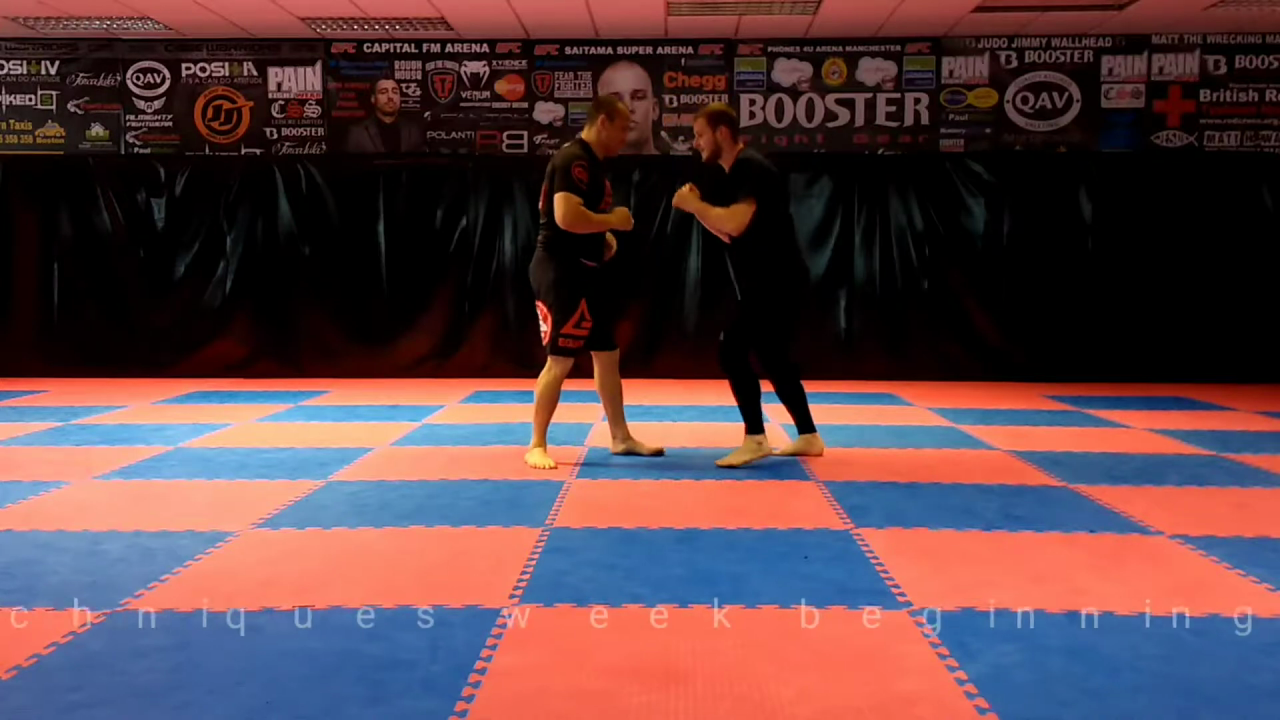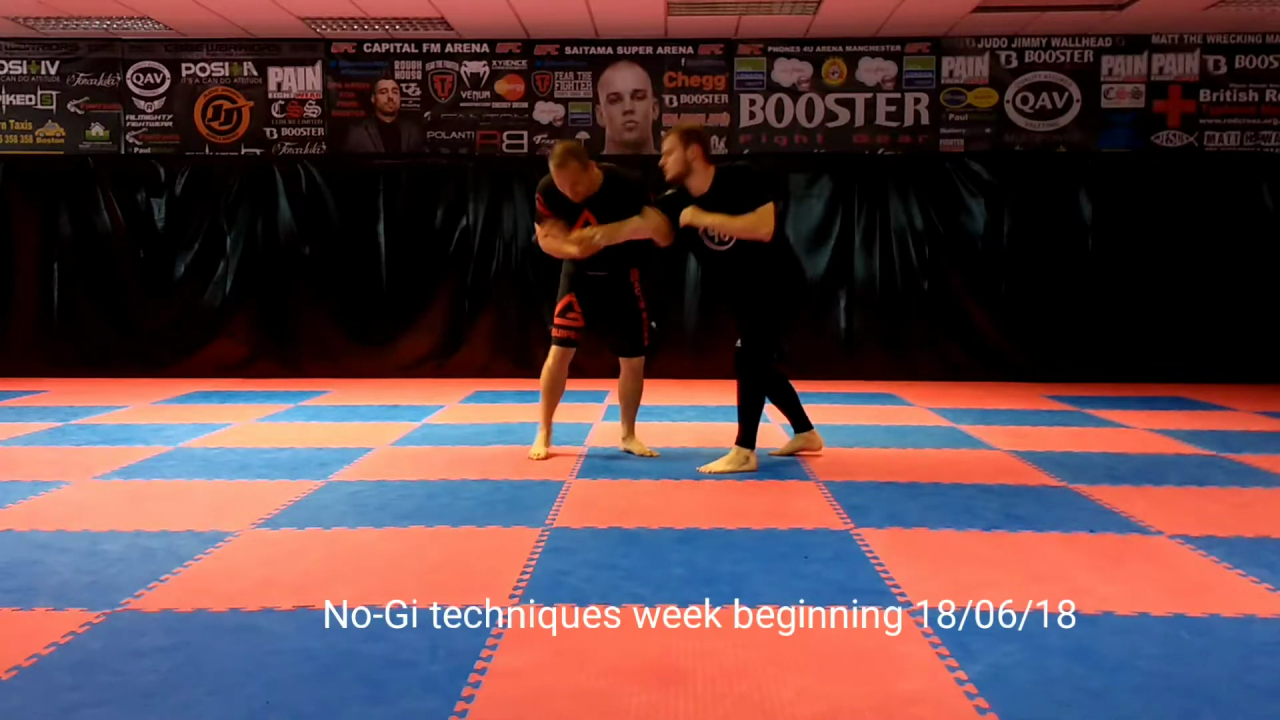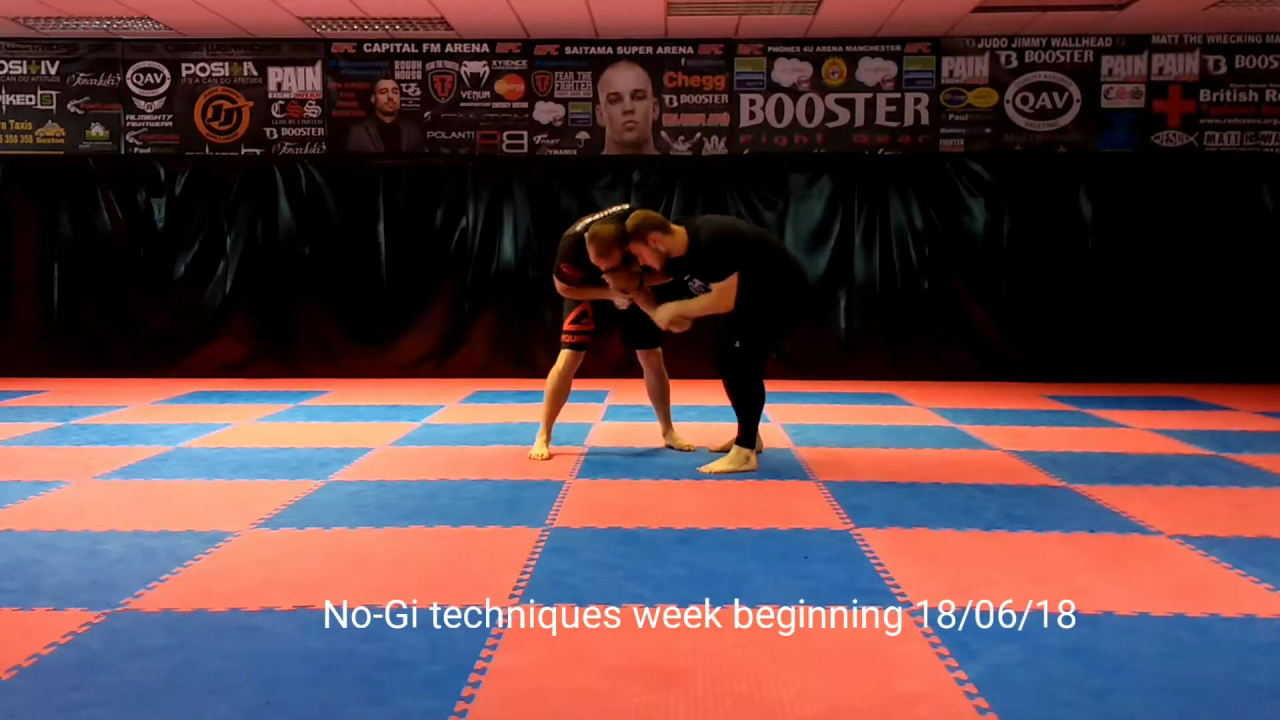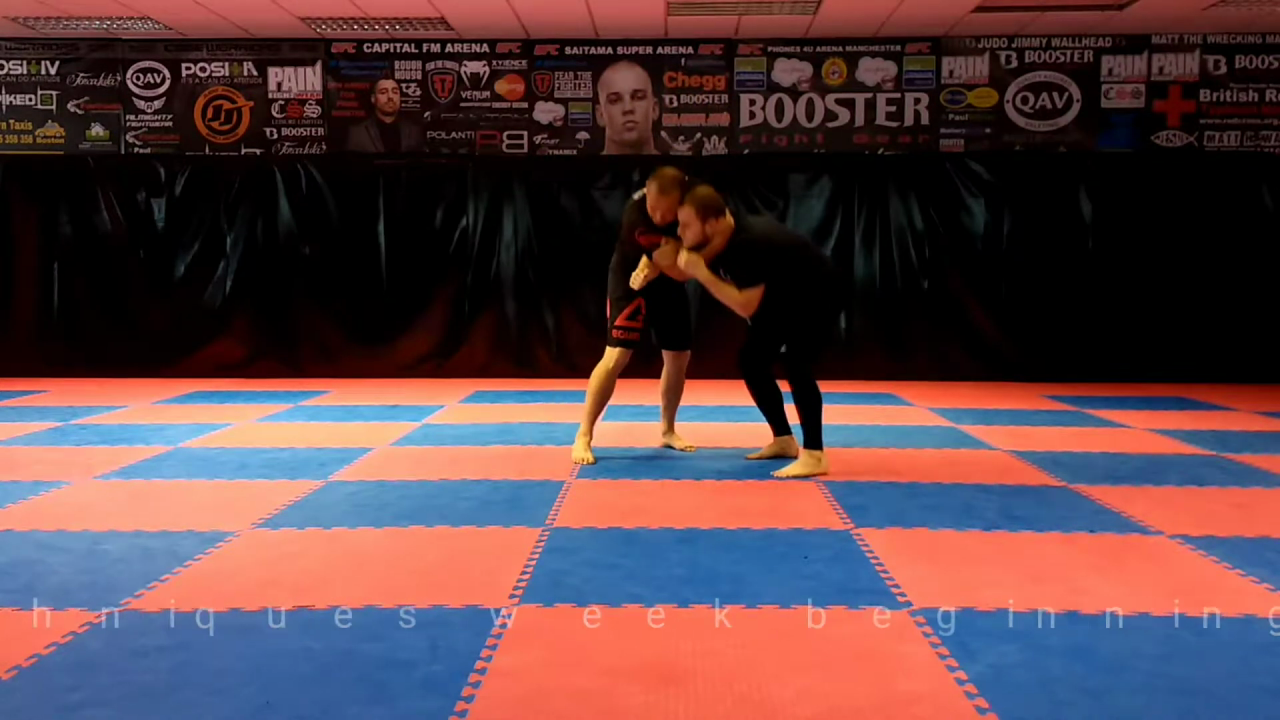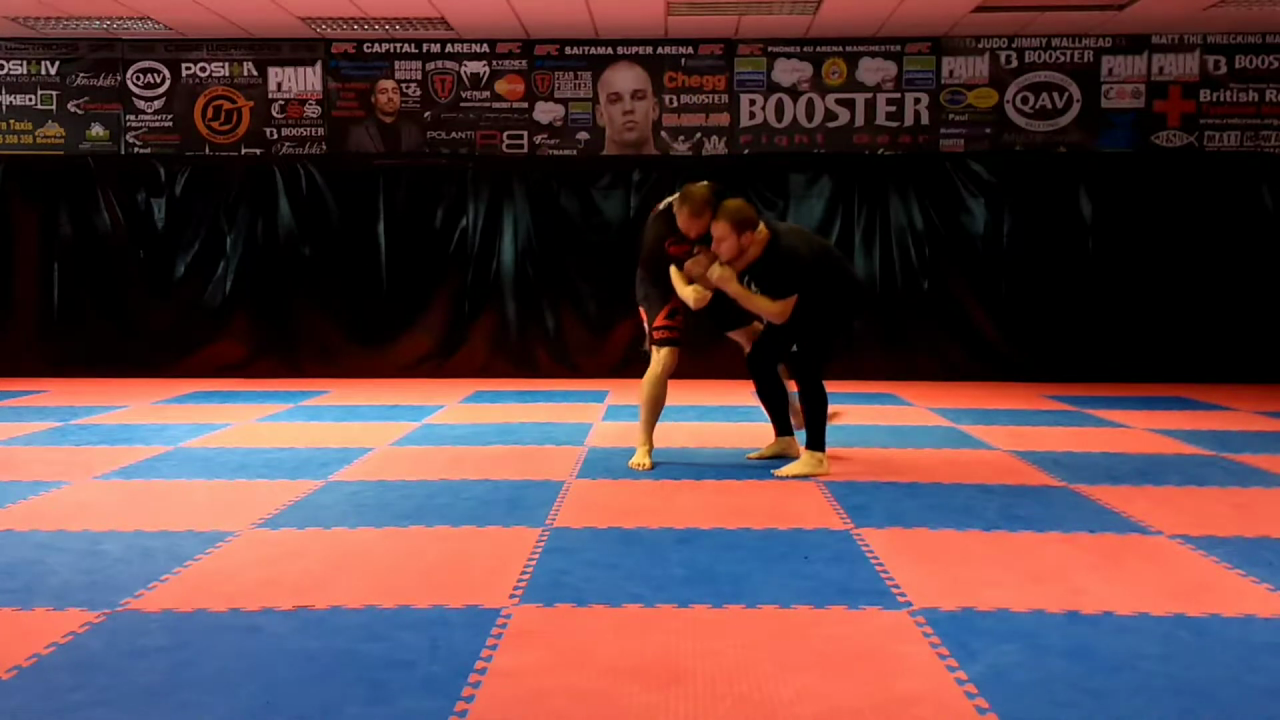
dt=1s
person 1, frame 1
left shoulder: (751, 168)
right shoulder: (738, 172)
left elbow: (735, 224)
right elbow: (728, 232)
left wrist: (695, 205)
right wrist: (696, 207)
left hip: (775, 283)
right hip: (771, 283)
left knee: (731, 348)
right knee: (774, 358)
left ankle: (754, 439)
right ankle: (808, 436)
person 1, frame 2
left shoulder: (739, 180)
right shoulder: (675, 203)
left elbow: (764, 228)
left wrist: (706, 217)
left hip: (775, 283)
right hip: (743, 291)
left knee: (749, 357)
right knee: (761, 363)
left ankle: (744, 452)
right ankle: (805, 434)
person 1, frame 3
left shoulder: (711, 241)
right shoulder: (676, 252)
left elbow: (724, 301)
left wrist: (673, 307)
left hip: (783, 290)
right hip: (752, 293)
left knee: (746, 362)
right knee: (725, 358)
left ankle: (745, 453)
right ankle: (749, 436)
person 1, frame 4
left shoulder: (752, 244)
right shoulder: (718, 239)
left elbow: (746, 307)
left wrist: (701, 274)
left hip: (815, 298)
right hip: (783, 298)
left knee: (796, 366)
right knee: (751, 361)
left ankle: (814, 454)
right ankle: (784, 439)
person 1, frame 5
left shoulder: (783, 256)
right shoulder: (740, 250)
left elbow: (778, 313)
left wrist: (732, 286)
left hip: (830, 297)
right hip: (796, 303)
left knee: (802, 365)
right knee: (760, 360)
left ankle: (815, 456)
right ankle: (785, 441)
person 2, frame 1
left shoulder: (594, 162)
right shoulder: (573, 160)
right elbow: (566, 217)
left wrist: (604, 233)
right wrist: (613, 221)
left hip: (585, 270)
right hip: (559, 270)
left knee: (607, 354)
right knee: (561, 360)
left ankle: (621, 437)
right ankle: (537, 445)
person 2, frame 2
left shoulder: (625, 185)
right shoulder: (548, 191)
left elbow: (666, 235)
right elbow: (546, 240)
left wrist: (657, 230)
right wrist: (576, 249)
left hip: (622, 275)
right hip: (579, 275)
left knee: (633, 360)
right knee: (561, 352)
left ankle: (628, 435)
right ankle: (544, 434)
person 2, frame 3
right shoulder: (572, 246)
right elbow: (563, 288)
left wrist: (637, 280)
right wrist: (609, 291)
left hip: (629, 287)
right hip: (586, 291)
left knee: (652, 358)
right knee: (569, 358)
left ankle: (667, 431)
right ankle: (543, 437)
person 2, frame 4
right shoulder: (635, 217)
right elbow: (678, 271)
left hip: (667, 282)
right hip: (629, 277)
left knee: (679, 356)
right knee: (617, 357)
left ankle: (668, 430)
right ankle: (584, 437)
person 2, frame 5
left shoulder: (713, 198)
right shoulder: (660, 230)
right elbow: (702, 273)
left hip: (703, 282)
right hip: (658, 286)
left knee: (757, 337)
right knee: (664, 360)
left ankle: (792, 412)
right ankle: (644, 444)
